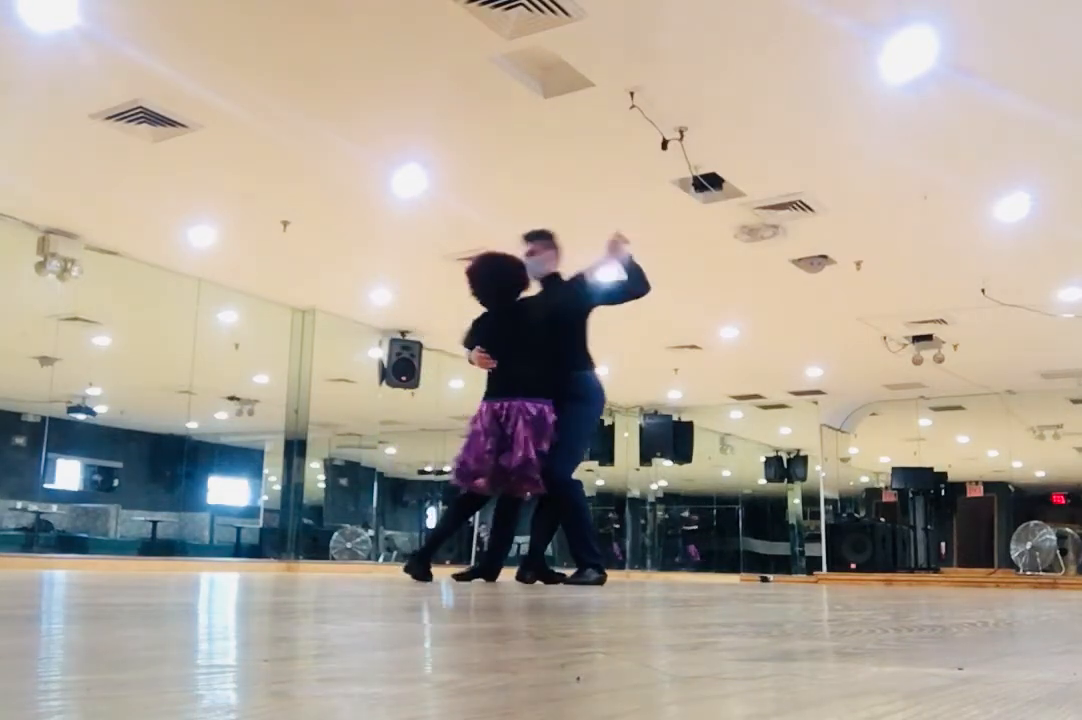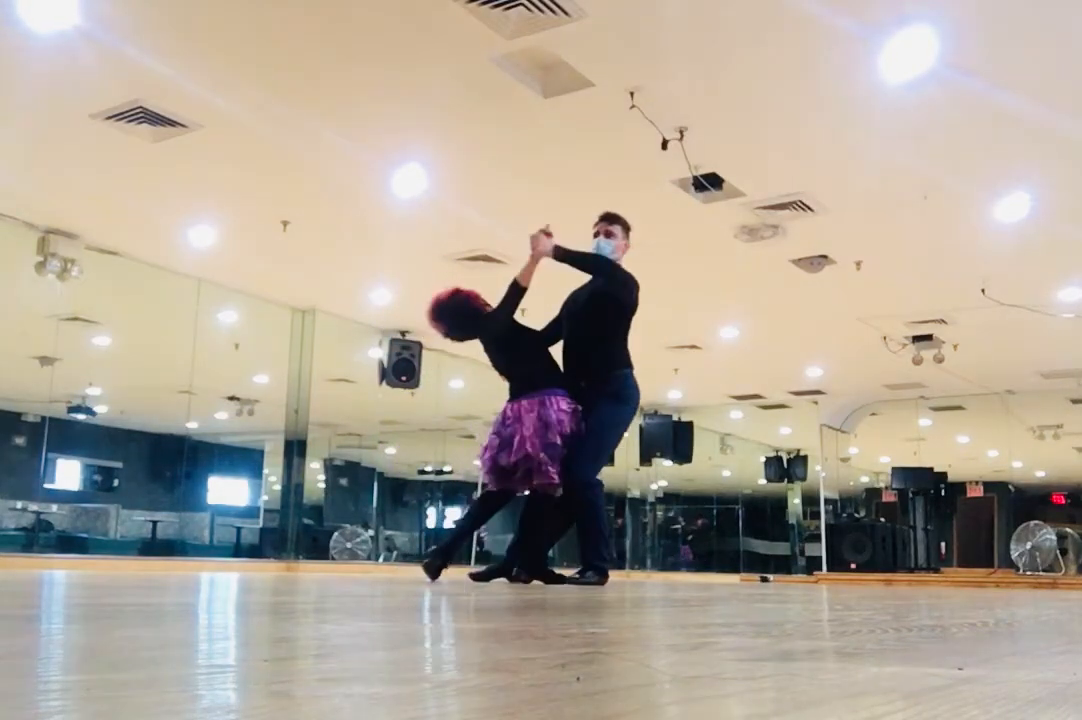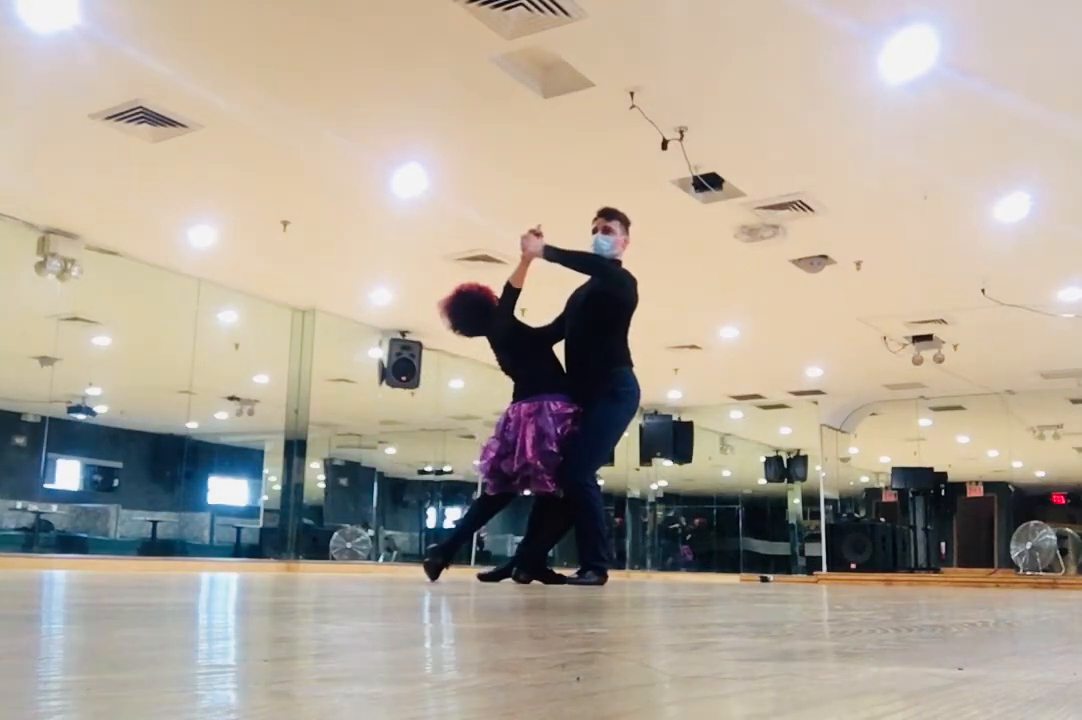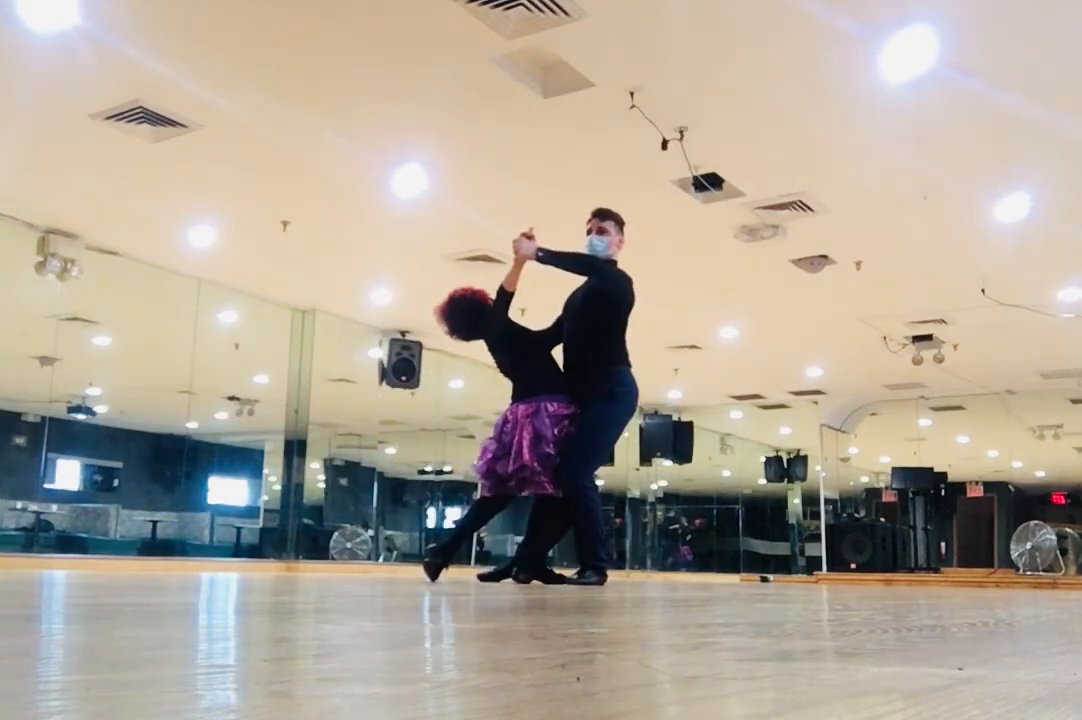
dt=0.4s
person 1, frame 1
left shoulder: (582, 291)
left elbow: (637, 288)
left wrist: (623, 259)
right wrist: (479, 353)
left hip: (578, 392)
left knee: (558, 472)
right knee: (548, 475)
left ankle: (590, 565)
right ankle: (535, 560)
person 1, frame 2
left shoulder: (622, 285)
right shoulder: (578, 296)
left elbow: (609, 270)
right elbow: (548, 335)
left wrist: (553, 251)
left hip: (613, 390)
right hip: (581, 396)
left knee: (580, 473)
right knee: (560, 473)
left ankle: (595, 566)
right ankle: (523, 559)
person 1, frame 3
left shoulder: (620, 281)
right shoulder: (582, 293)
left elbow: (599, 266)
right elbow: (555, 331)
left wrist: (544, 251)
left hip: (613, 390)
right hip: (584, 393)
left knee: (577, 473)
right knee: (560, 474)
left ankle: (594, 566)
right ankle: (528, 560)
person 1, frame 4
left shoulder: (616, 281)
right shoulder: (580, 294)
left elbow: (592, 266)
right elbow: (555, 334)
left wrist: (537, 253)
left hip: (612, 390)
right hip: (582, 394)
left knee: (575, 473)
right knee: (557, 474)
left ankle: (594, 566)
right ankle: (528, 560)
person 2, frame 1
left shoulder: (482, 325)
right shoulder: (529, 311)
left elbow: (471, 345)
left hip: (495, 410)
right hip: (532, 410)
left knee: (477, 488)
right knee: (515, 489)
left ankle: (425, 556)
right ankle: (490, 564)
person 2, frame 2
left shoulder: (494, 336)
right shoulder: (496, 325)
left elbow: (536, 341)
right elbow: (513, 295)
right wrist: (537, 256)
left hip: (523, 408)
right hip: (545, 405)
left knee: (500, 489)
right knee: (545, 487)
left ankle: (445, 551)
right ankle: (526, 560)
person 2, frame 3
left shoulder: (504, 335)
right shoulder: (501, 327)
left elbow: (550, 334)
right elbow: (509, 297)
right wrist: (527, 258)
left hip: (529, 411)
right hip: (547, 410)
left knee: (501, 490)
right knee: (551, 489)
left ankle: (444, 551)
right ankle: (529, 561)
person 2, frame 4
left shoulder: (500, 337)
right shoulder: (498, 329)
left elbow: (550, 337)
right elbow: (502, 299)
right wrist: (520, 260)
left hip: (527, 412)
right hip: (545, 412)
left knee: (500, 492)
right knee: (554, 491)
left ankle: (443, 551)
right ankle: (529, 562)
